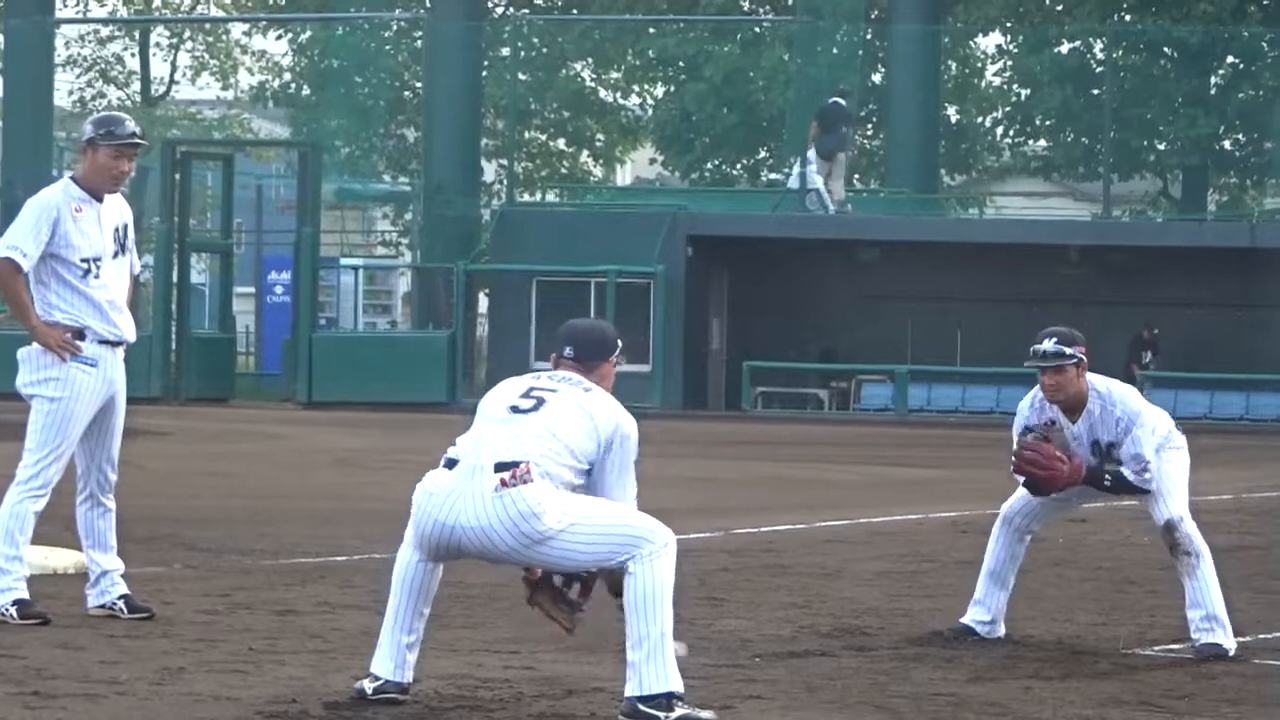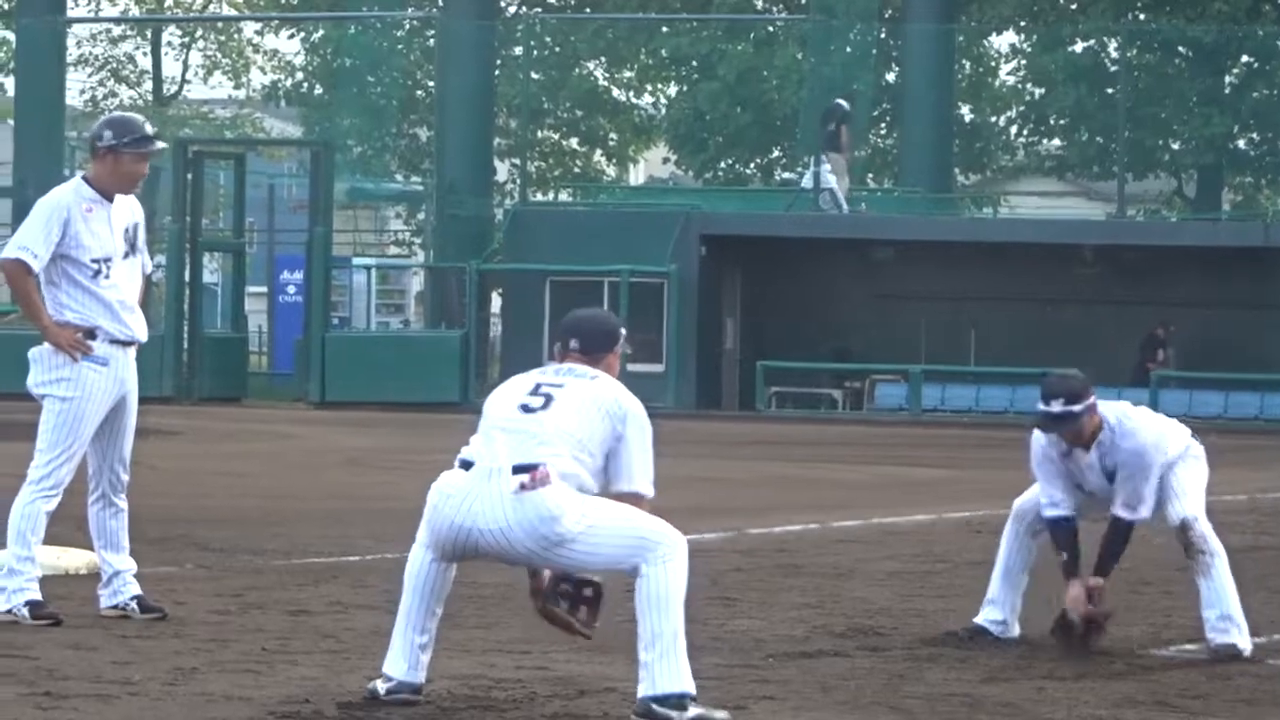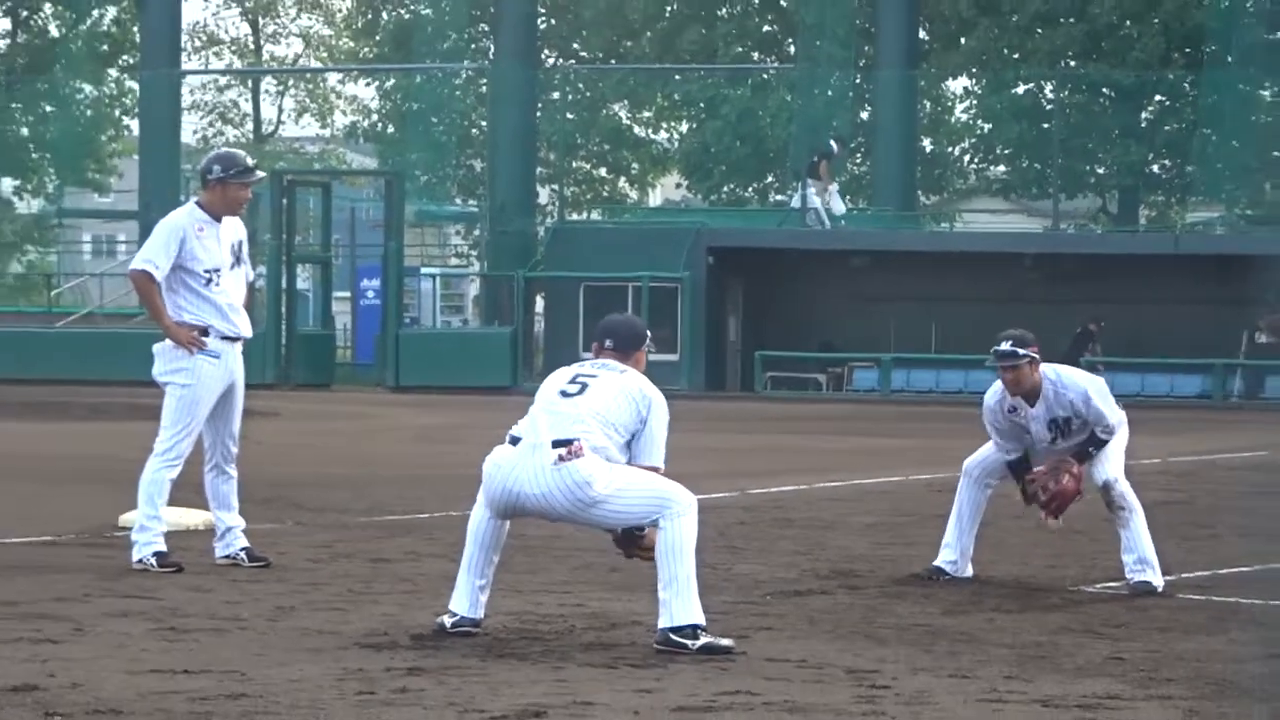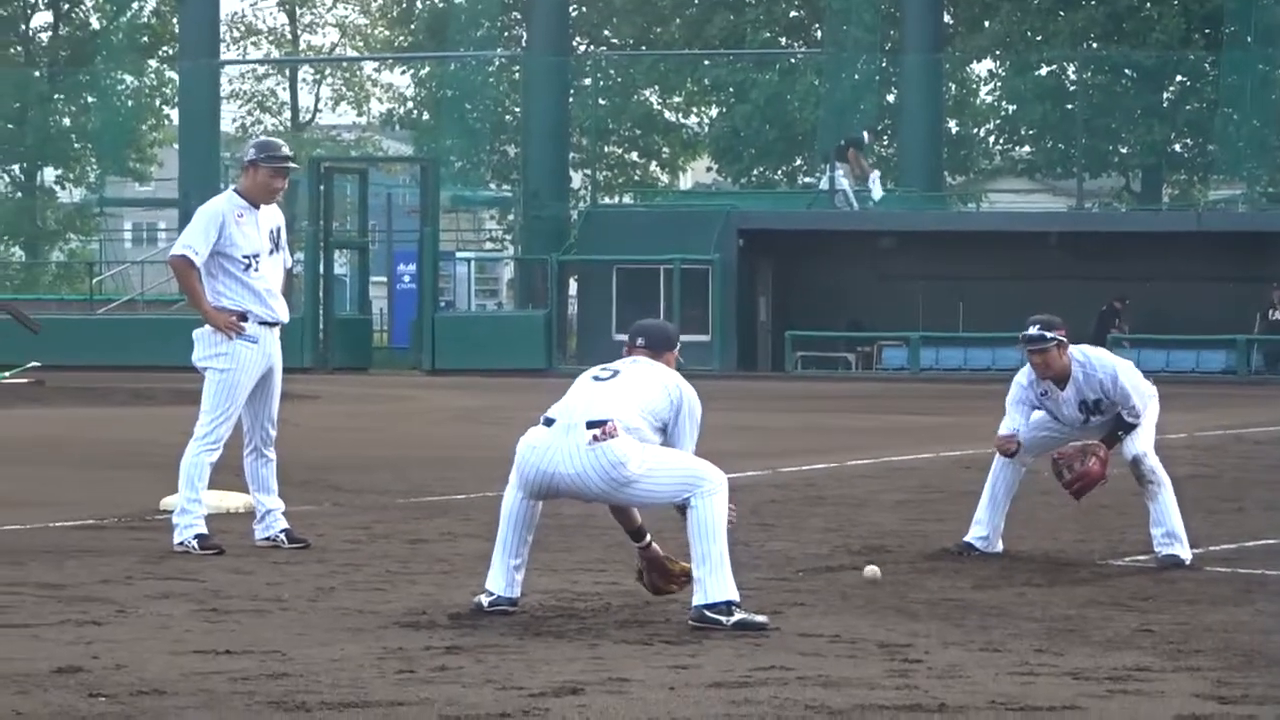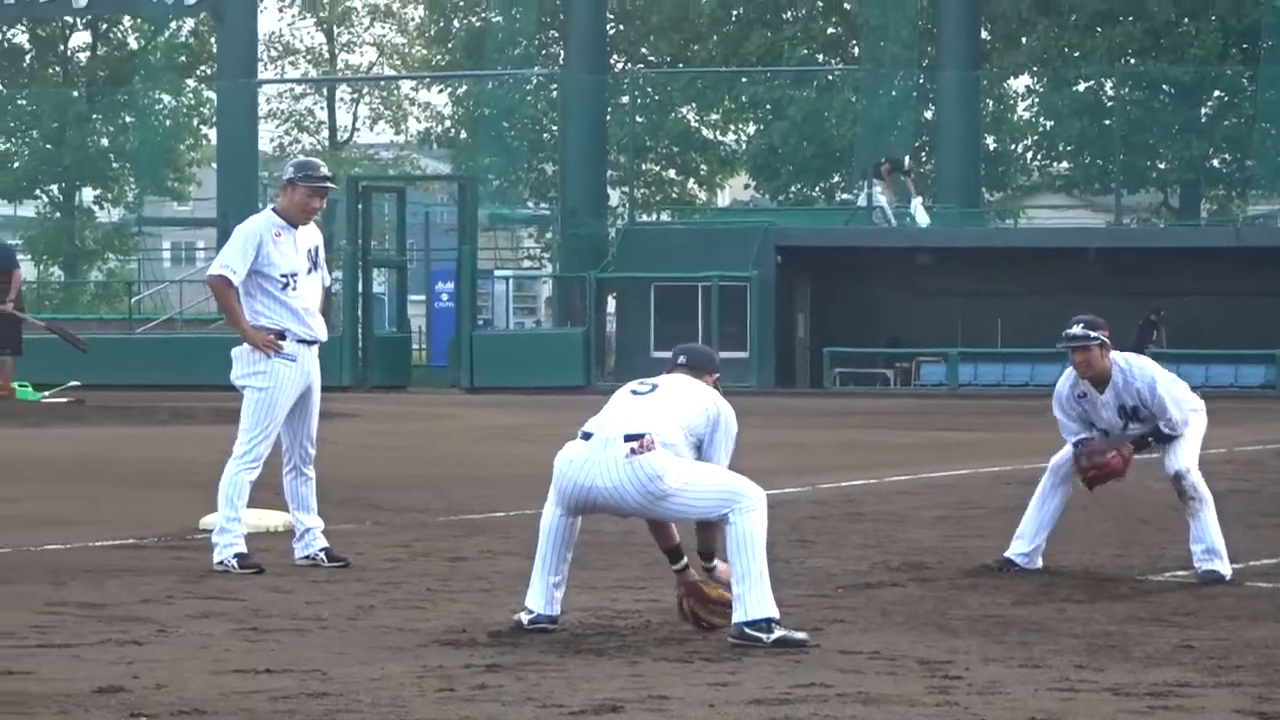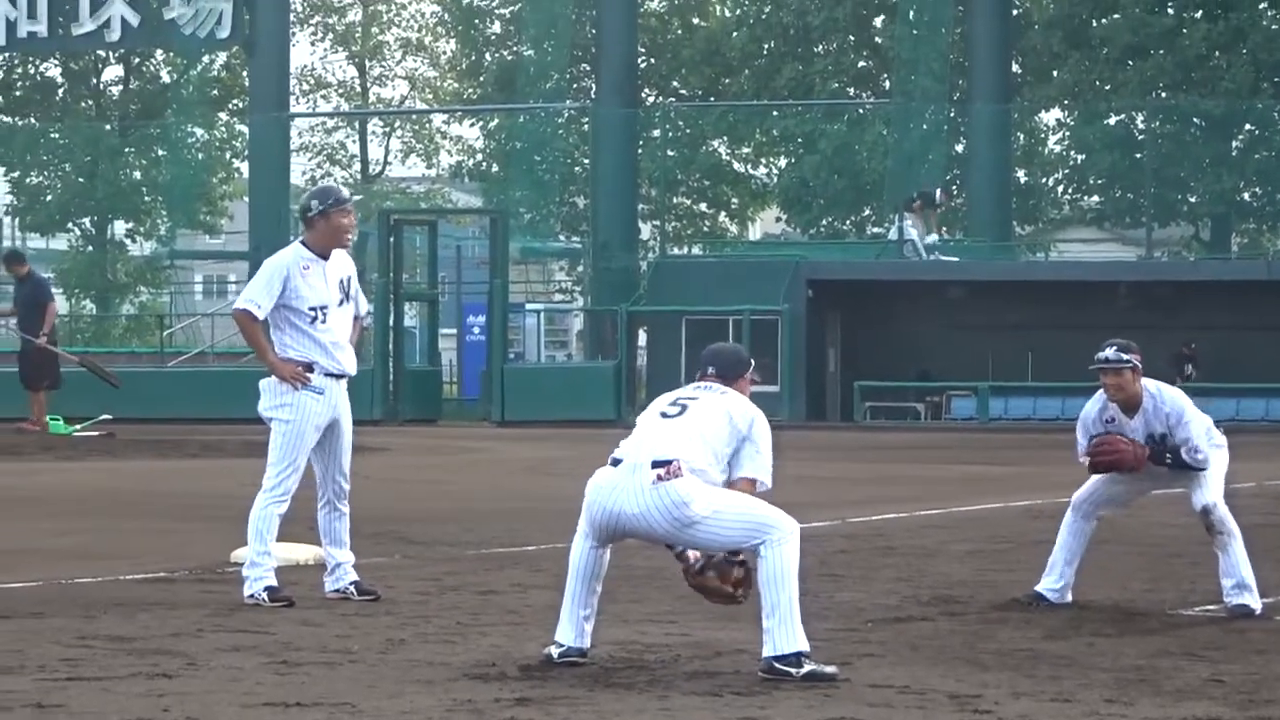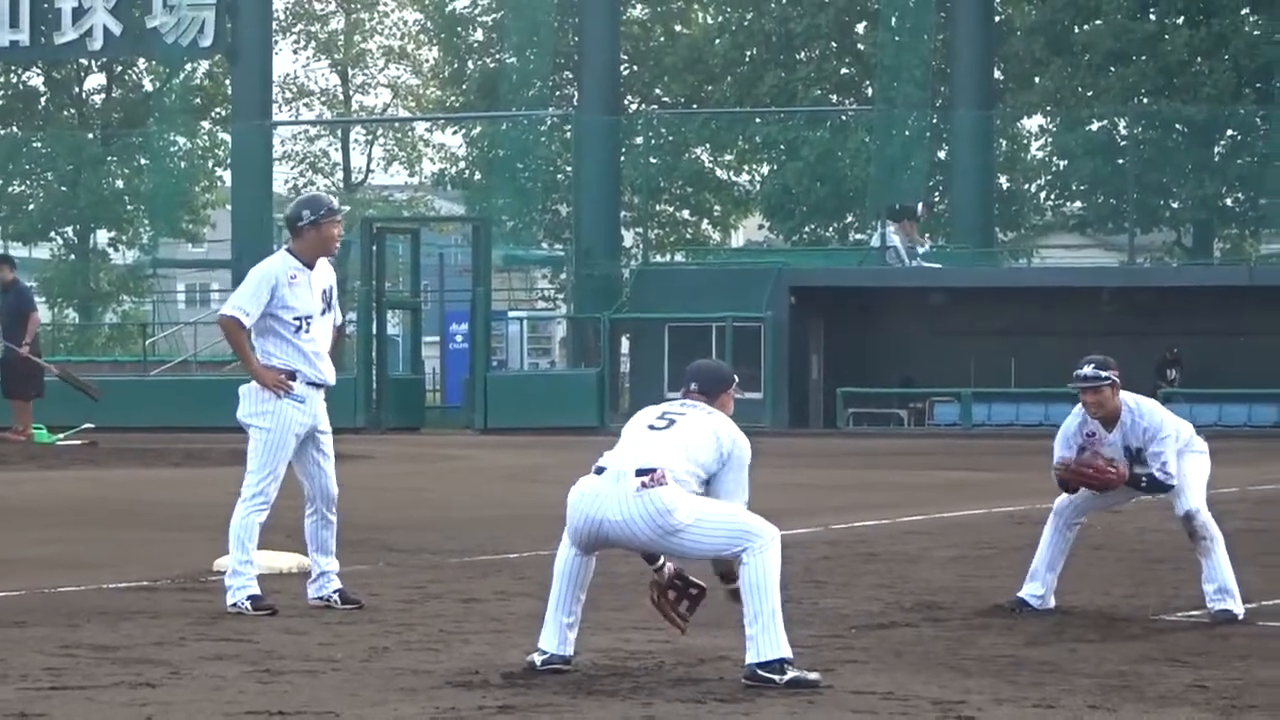
dt=0.5s
person 1, frame 1
left shoulder: (120, 209)
right shoulder: (52, 203)
left hip: (112, 359)
right hip: (70, 360)
left knee: (100, 482)
left ankle: (107, 588)
person 1, frame 2
left shoulder: (131, 208)
right shoulder: (63, 203)
right wrist: (48, 327)
left hip: (124, 360)
right hip: (81, 361)
left knee: (113, 483)
right knee: (48, 478)
left ankle: (119, 589)
person 1, frame 3
left shoulder: (235, 228)
right shoulder: (179, 224)
right elbow: (141, 272)
right wrist: (169, 327)
left hip: (232, 352)
right hip: (197, 354)
left knee: (224, 454)
right knee: (171, 450)
left ankle: (230, 542)
right ankle: (147, 545)
person 1, frame 4
left shoulder: (274, 214)
right shoulder: (219, 210)
right elbow: (180, 258)
right wrist: (208, 312)
left hip: (270, 338)
right hip: (236, 339)
left knee: (263, 438)
right knee: (210, 435)
left ankle: (270, 524)
right ankle: (188, 528)
person 1, frame 5
left shoulder: (312, 234)
right shoulder: (256, 229)
right elbow: (218, 278)
right wrist: (246, 330)
left hip: (309, 356)
right hip: (274, 358)
left knee: (302, 456)
right knee: (249, 453)
left ankle: (310, 542)
right ankle: (228, 546)
person 1, frame 6
left shoulder: (344, 263)
right shoulder: (284, 264)
right elbow: (244, 312)
right wrist: (274, 363)
left hip: (338, 389)
right hip: (302, 391)
left knee: (336, 490)
right knee: (278, 487)
left ankle: (340, 576)
right ankle: (258, 580)
person 1, frame 7
left shoulder: (325, 273)
right shoulder: (272, 271)
right elbow: (229, 318)
right wrist: (256, 370)
left hip: (315, 398)
right hip: (281, 399)
left knee: (324, 495)
right knee: (258, 495)
left ankle: (325, 584)
right ankle: (241, 589)
person 2, frame 1
left shoulder: (505, 387)
right shoulder: (612, 414)
right elbow: (616, 518)
left wrist: (528, 559)
right wrist: (629, 600)
left hip: (440, 501)
right hip: (513, 507)
left knee: (421, 542)
right knee: (653, 545)
left ankle: (388, 676)
person 2, frame 2
left shoulder: (510, 386)
right shoulder: (621, 400)
right elbow: (629, 504)
left wrist: (532, 563)
left hip: (458, 502)
right hip: (532, 508)
left knee: (432, 542)
right knee: (664, 547)
left ankle: (401, 676)
person 2, frame 3
left shoulder: (558, 376)
right shoulder: (646, 391)
right elbow: (645, 477)
left wrist: (604, 514)
left hip: (509, 471)
right hip: (568, 476)
left knee: (491, 502)
right knee: (678, 504)
left ankle: (464, 613)
right ankle: (680, 628)
person 2, frame 4
left shoulder: (592, 374)
right shoulder: (677, 384)
right elbow: (677, 473)
left wrist: (643, 541)
right wrist: (710, 506)
left hip: (542, 452)
right hip: (602, 455)
left knee: (523, 482)
right knee: (709, 483)
left ankle: (500, 592)
right ankle: (715, 605)
person 2, frame 5
left shoulder: (630, 388)
right shoulder: (716, 402)
right elbow: (707, 493)
left wrist: (681, 564)
left hip: (578, 465)
right hip: (639, 468)
left knee: (562, 499)
right knee: (747, 499)
left ankle: (540, 610)
right ankle: (754, 622)
person 2, frame 6
left shoulder: (662, 401)
right shoulder: (748, 412)
right elbow: (740, 494)
left wrist: (679, 550)
left hip: (608, 489)
right hip: (669, 493)
left knee: (590, 534)
right knee: (780, 531)
left ankle: (569, 643)
right ankle: (784, 656)
person 2, frame 7
left shoulder: (645, 415)
right shoulder: (730, 433)
right elbow: (724, 520)
left wrist: (657, 564)
right wrist: (734, 585)
left hip: (590, 499)
right hip: (651, 503)
left knee: (577, 541)
right knee: (762, 538)
left ankle: (553, 650)
right ankle: (767, 663)
person 3, frame 1
left shoulder: (1123, 405)
right shoulder: (1031, 410)
left elbow: (1143, 481)
right elbow: (1031, 478)
left wrist: (1081, 475)
right hip: (1082, 464)
left knee: (1174, 520)
right knee: (1013, 514)
person 3, frame 2
left shoulder: (1135, 435)
right shoulder: (1045, 440)
left elbow: (1127, 514)
right elbow: (1058, 511)
right hip: (1096, 479)
left knee: (1188, 522)
right knee: (1025, 512)
person 3, frame 3
left shoulder: (1074, 386)
right shoulder: (995, 402)
left elbow: (1108, 426)
right elbow: (1012, 454)
left wrist: (1076, 462)
left hip: (1095, 431)
right hip: (1037, 438)
left knee: (1110, 481)
right knee: (975, 470)
left ankle: (1144, 574)
right ankle: (953, 563)
person 3, frame 4
left shoulder: (1103, 367)
right shoulder: (1025, 383)
left elbow: (1135, 409)
right elbow: (1012, 430)
left wrist: (1103, 448)
right wrist: (1008, 444)
left hip: (1129, 406)
right hip: (1066, 418)
left knee: (1140, 455)
right knee: (1008, 447)
left ankle: (1172, 548)
right ankle: (982, 539)
person 3, frame 5
left shoulder: (1142, 374)
right shoulder: (1067, 387)
left elbow: (1176, 423)
right elbow: (1078, 435)
left wrist: (1131, 448)
left hip: (1180, 417)
right hip: (1114, 431)
left knee: (1181, 470)
right knee: (1060, 468)
left ankle: (1212, 562)
right ankle: (1023, 555)
person 3, frame 6
left shoulder: (1171, 402)
right shoulder: (1095, 410)
left elbow: (1199, 458)
right elbow: (1091, 458)
left wrist: (1148, 454)
left hip: (1201, 451)
left knee: (1210, 506)
right knee: (1083, 503)
left ankle: (1242, 597)
right ankle: (1053, 590)
person 3, frame 7
left shoulder: (1150, 417)
right shoulder: (1075, 425)
left elbow: (1166, 481)
right elbow: (1071, 484)
left wrist: (1128, 479)
left hip: (1182, 454)
left knee: (1192, 511)
right knee: (1064, 509)
left ankle: (1225, 602)
right ankle: (1036, 595)
